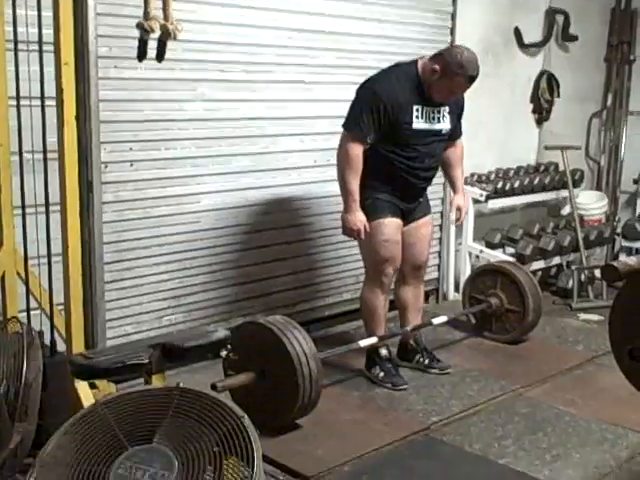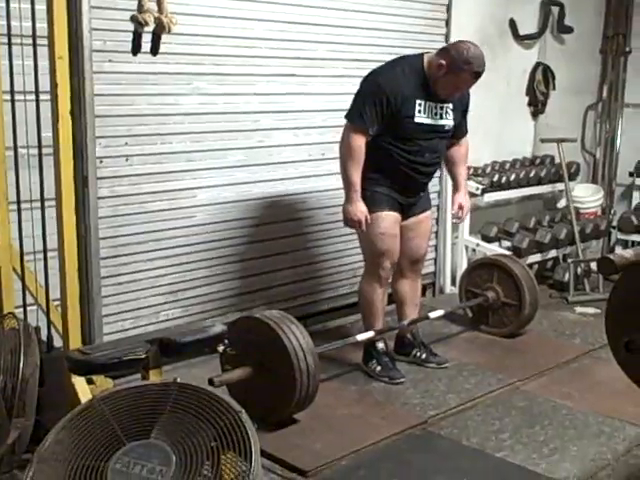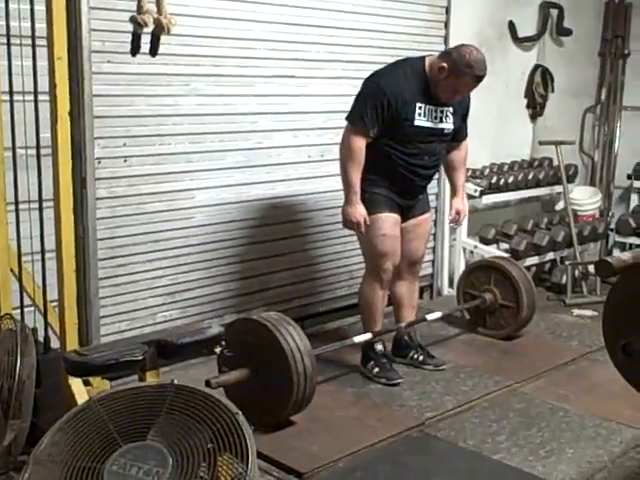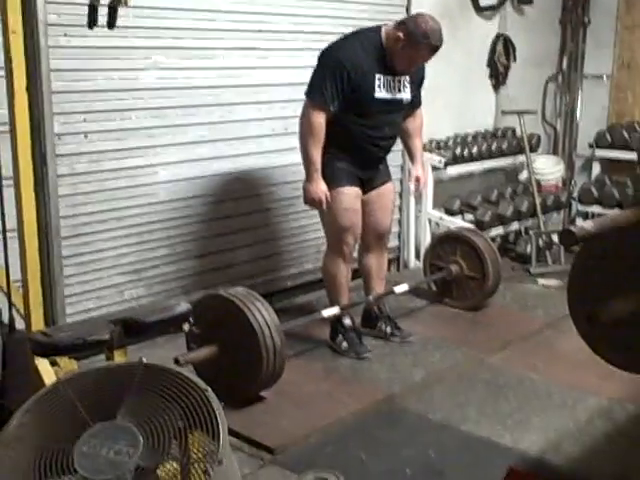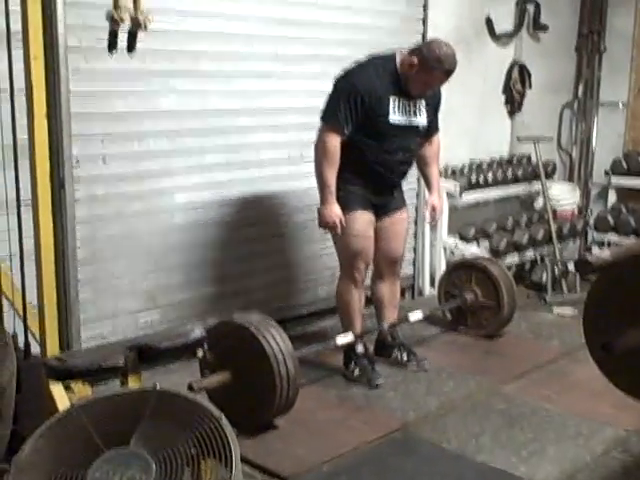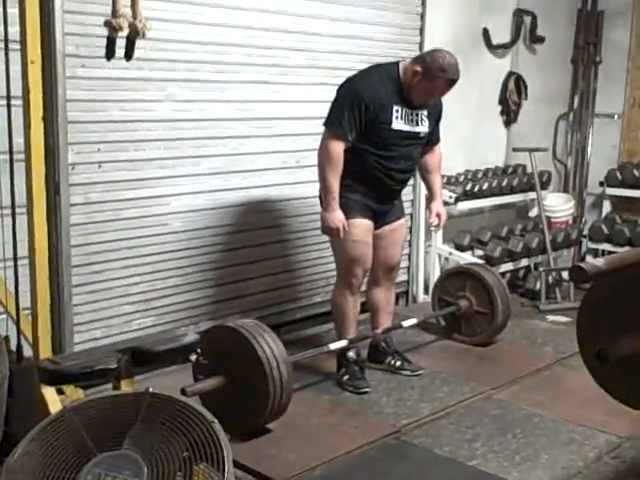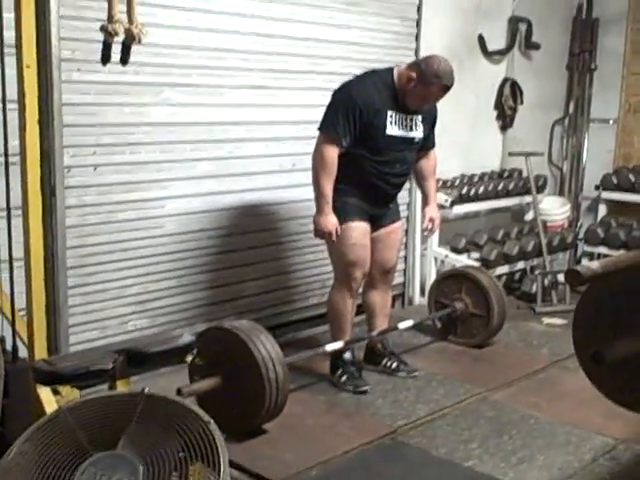
dt=0.3s
person 1, frame 1
left shoulder: (453, 97)
right shoulder: (383, 89)
left elbow: (452, 144)
right elbow: (352, 145)
left wrist: (458, 190)
right wrist: (352, 206)
left hip: (416, 196)
right hip: (379, 195)
left knee: (415, 271)
right knee: (382, 274)
left ankle: (411, 346)
right ankle: (377, 355)
person 1, frame 2
left shoulder: (459, 94)
right shoulder: (388, 82)
left elbow: (457, 142)
right elbow: (354, 137)
left wrist: (461, 188)
right wrist: (353, 197)
left hip: (417, 190)
right hip: (379, 188)
left knee: (413, 265)
right knee: (381, 267)
left ankle: (408, 340)
right ankle: (374, 349)
person 1, frame 3
left shoulder: (458, 97)
right shoulder: (389, 84)
left elbow: (456, 146)
right elbow: (354, 139)
left wrist: (459, 193)
right wrist: (353, 199)
left hip: (415, 193)
right hip: (378, 189)
left knee: (411, 267)
right knee: (382, 268)
left ankle: (405, 342)
right ankle: (373, 350)
person 1, frame 4
left shoulder: (412, 66)
right shoulder: (346, 57)
left elbow: (411, 115)
right elbow: (314, 115)
left wrist: (417, 161)
right wrist: (314, 176)
left hip: (376, 164)
right hip: (339, 163)
left knee: (379, 238)
right knee: (344, 243)
left ankle: (375, 313)
right ankle: (341, 324)
person 1, frame 5
left shoulder: (430, 91)
right shoulder: (361, 81)
left elbow: (428, 140)
right elbow: (329, 137)
left wrist: (434, 188)
right wrist: (328, 199)
left hip: (391, 190)
right hip: (353, 189)
left knee: (390, 266)
right knee: (356, 268)
left ankle: (387, 341)
right ankle: (355, 351)
person 1, frame 6
left shoulder: (432, 101)
right shoulder: (365, 88)
left elbow: (430, 150)
right elbow: (332, 144)
left wrist: (436, 197)
right wrist: (331, 204)
left hip: (390, 199)
right hip: (352, 196)
left knee: (387, 273)
right knee: (353, 275)
left ankle: (381, 347)
right ankle: (347, 357)
person 1, frame 7
left shoulder: (426, 106)
right shoulder: (359, 94)
left elbow: (425, 155)
right elbow: (327, 149)
left wrist: (431, 201)
right wrist: (324, 209)
left hip: (386, 202)
right hip: (349, 199)
left knee: (384, 275)
right knee: (351, 277)
left ankle: (377, 349)
right ankle: (342, 359)
